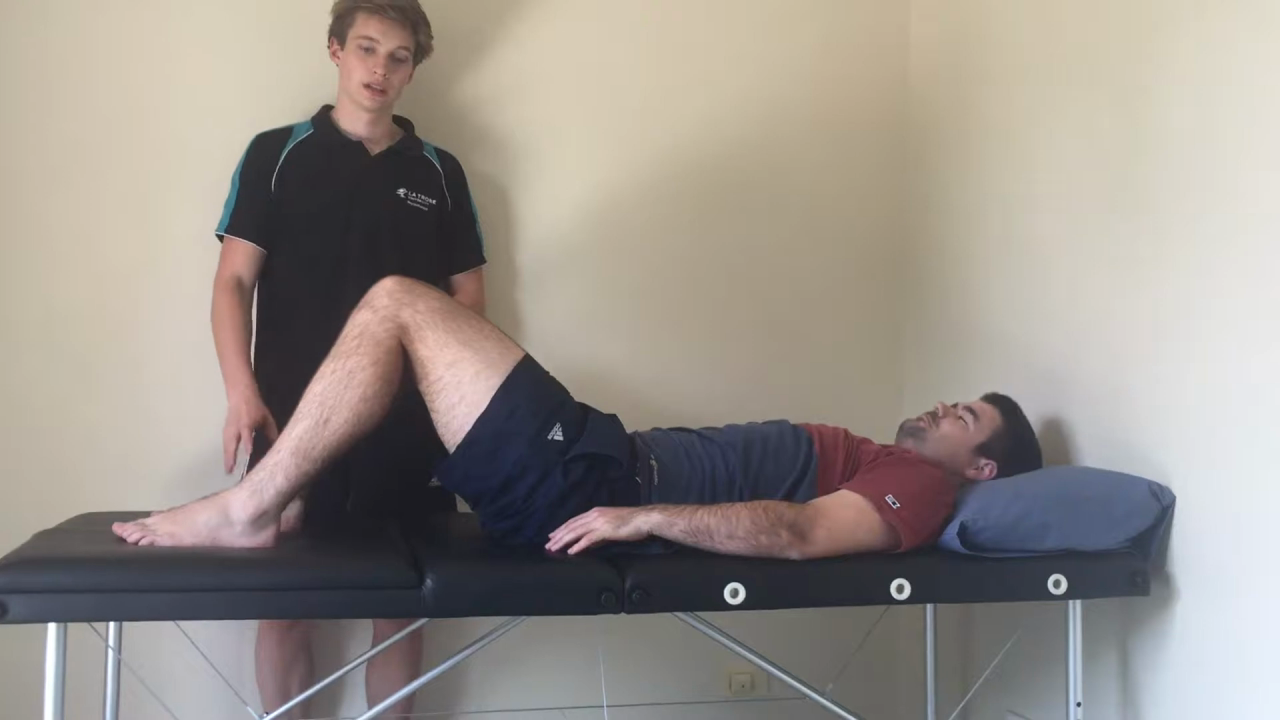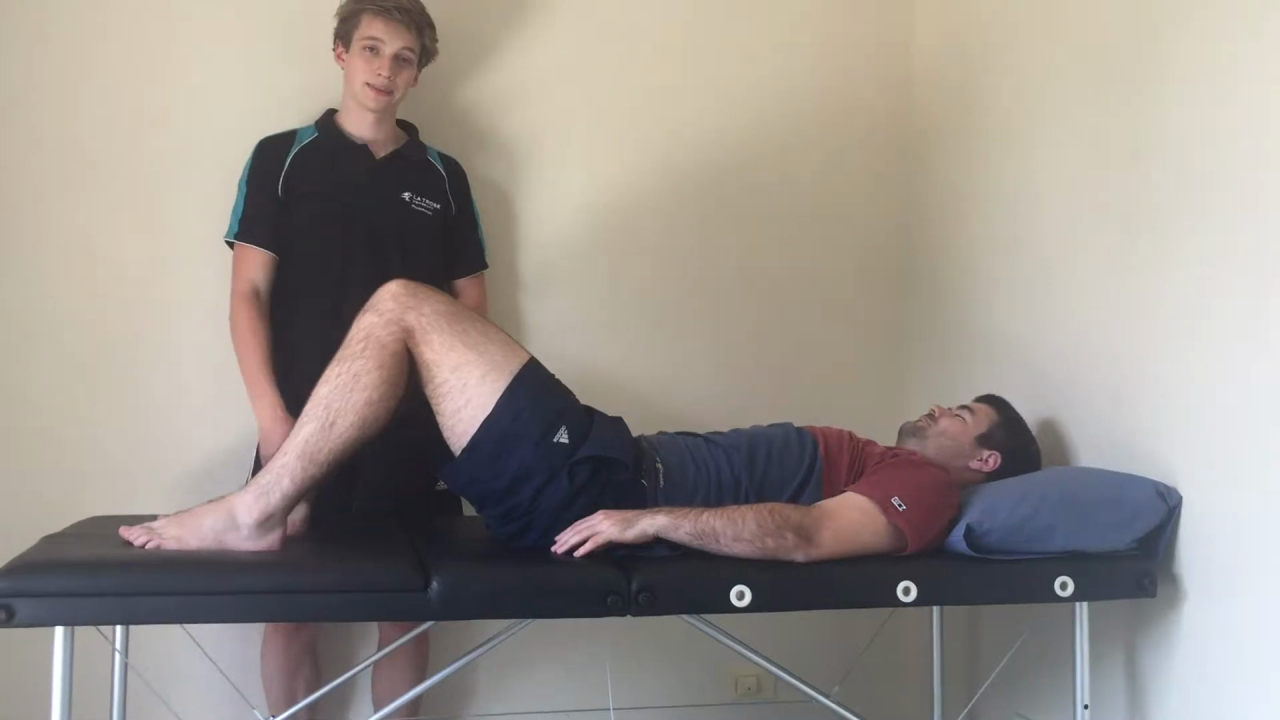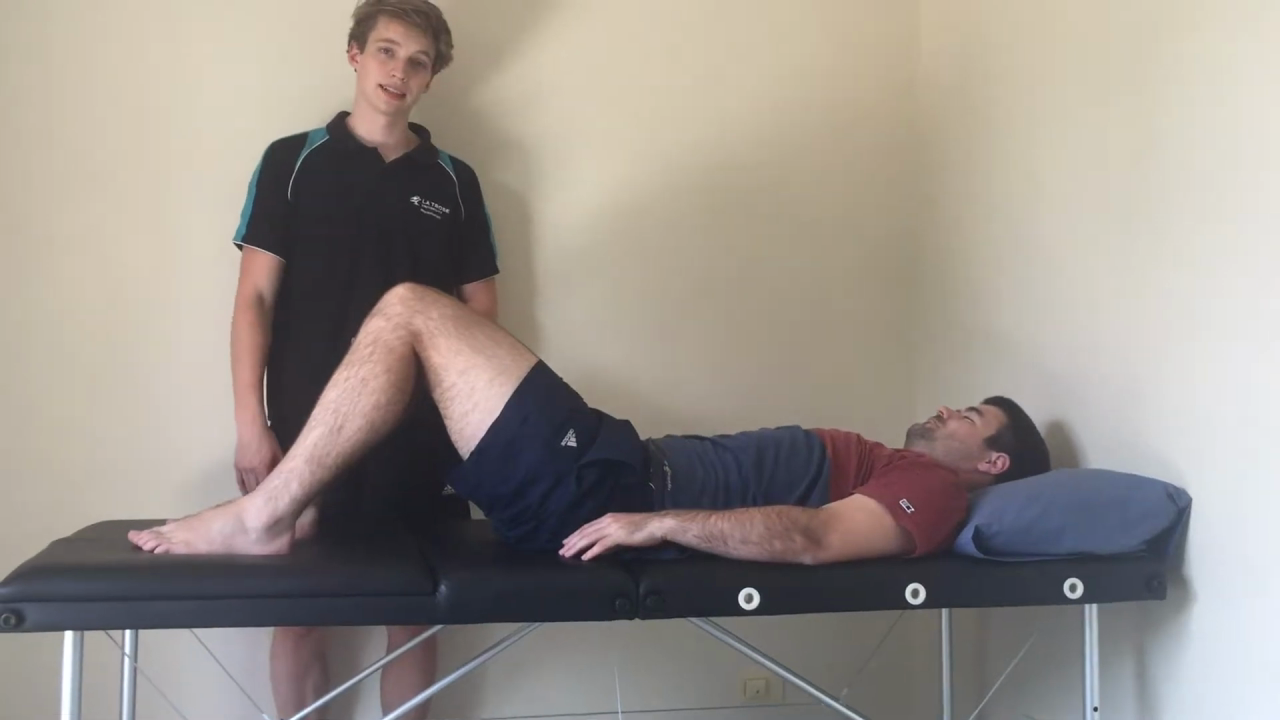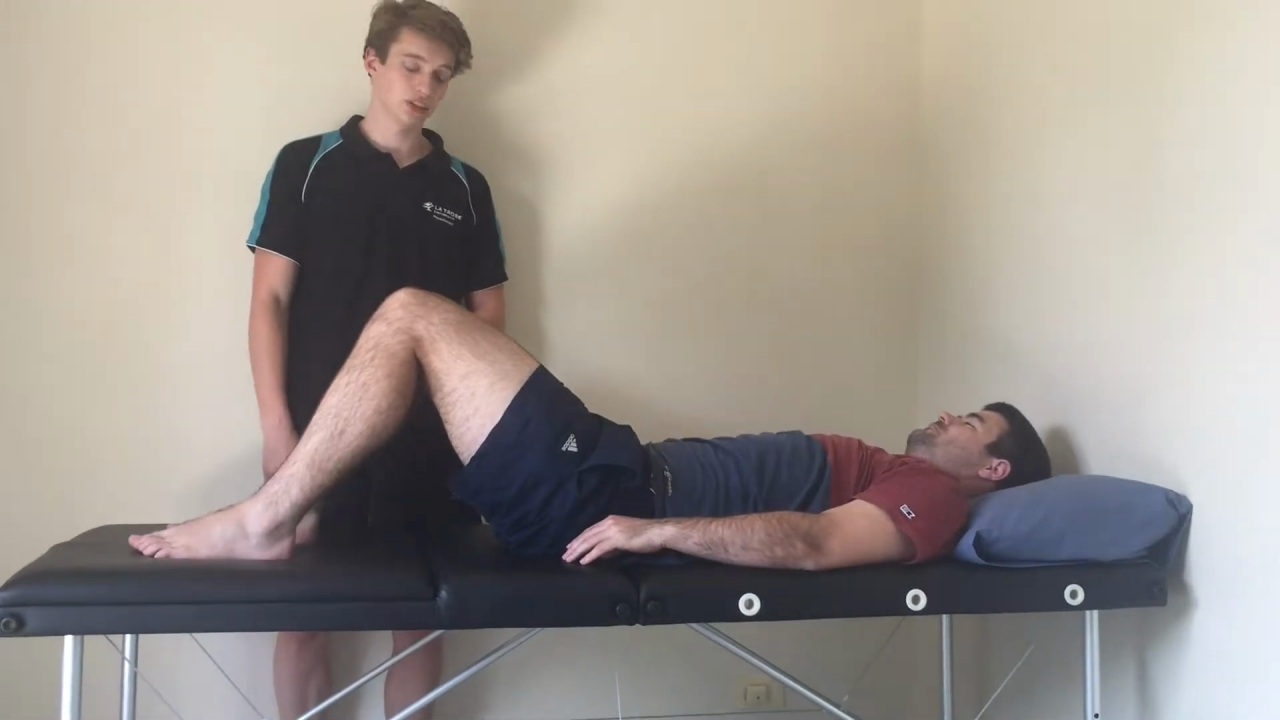
dt=0.5s
person 1, frame 1
left shoulder: (917, 486)
right shoulder: (876, 464)
left elbow: (795, 533)
left wrist: (644, 515)
left hip: (591, 484)
right hip: (610, 468)
left knee: (398, 301)
right knee: (401, 314)
left ankle: (250, 508)
right ankle: (271, 500)
person 1, frame 2
left shoulder: (923, 489)
right shoulder: (878, 466)
left elbow: (804, 537)
left wrist: (651, 519)
left hip: (599, 488)
right hip: (621, 470)
left knee: (404, 305)
right knee: (414, 318)
left ankle: (255, 512)
right ankle: (278, 504)
person 1, frame 3
left shoulder: (929, 491)
right shoulder: (888, 473)
left elbow: (810, 539)
left wrist: (655, 523)
left hip: (605, 493)
right hip: (627, 474)
left knee: (411, 310)
right knee: (415, 319)
left ankle: (263, 516)
right ankle: (285, 507)
person 1, frame 4
left shoulder: (930, 499)
right shoulder: (887, 476)
left elbow: (811, 545)
left wrist: (655, 530)
left hip: (607, 496)
right hip: (627, 477)
left knee: (412, 314)
right knee: (422, 325)
left ankle: (265, 520)
right ankle: (287, 513)
person 2, frame 1
left shoulder: (438, 171)
right shoulder: (275, 154)
left elbow: (469, 297)
right elbow: (234, 283)
right wrist: (242, 391)
left hip: (408, 423)
right hip: (297, 417)
person 2, frame 2
left shoulder: (442, 175)
right shoulder: (281, 158)
left elbow: (470, 301)
right elbow: (249, 293)
right wrist: (271, 410)
left hip: (413, 426)
right hip: (304, 422)
person 2, frame 3
left shoulder: (453, 180)
right shoulder: (292, 161)
left elbow: (481, 306)
right elbow: (255, 298)
right wrist: (251, 422)
left hip: (421, 429)
right hip: (310, 425)
person 2, frame 4
left shoulder: (464, 185)
right shoulder: (306, 165)
left elbow: (489, 310)
right elbow: (270, 302)
right wrist: (277, 426)
left hip: (429, 433)
right hip: (323, 427)
